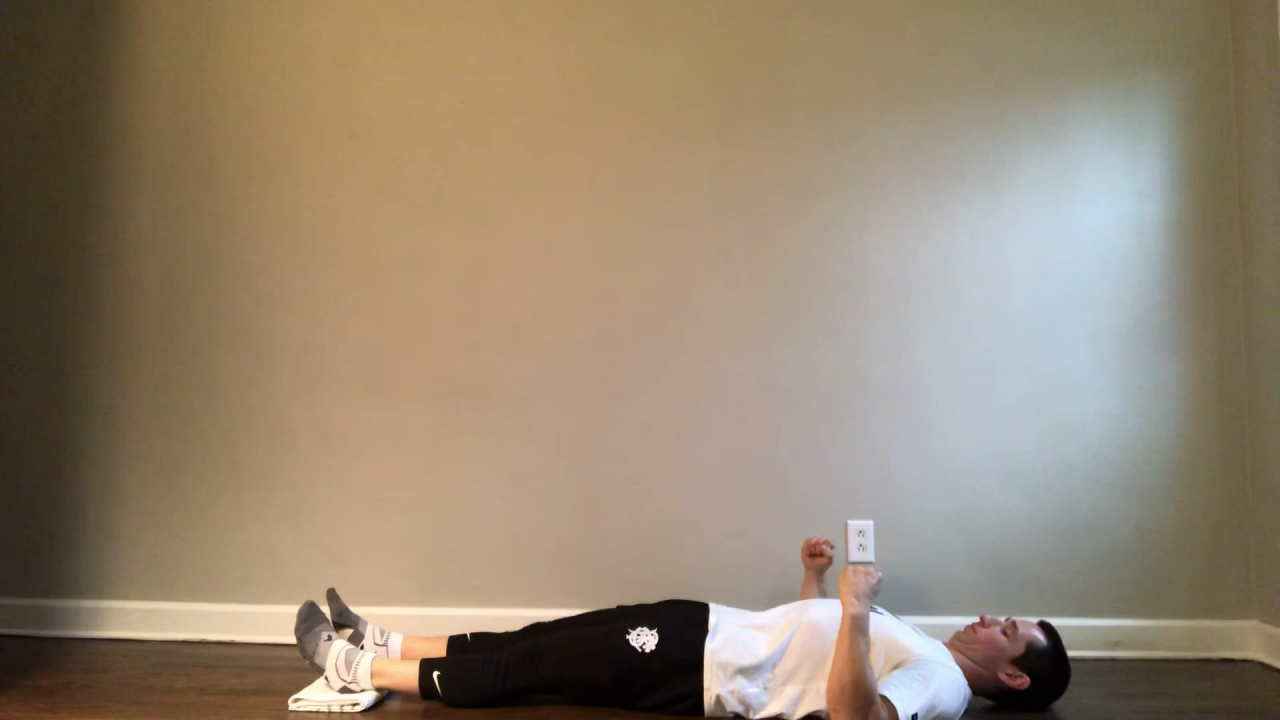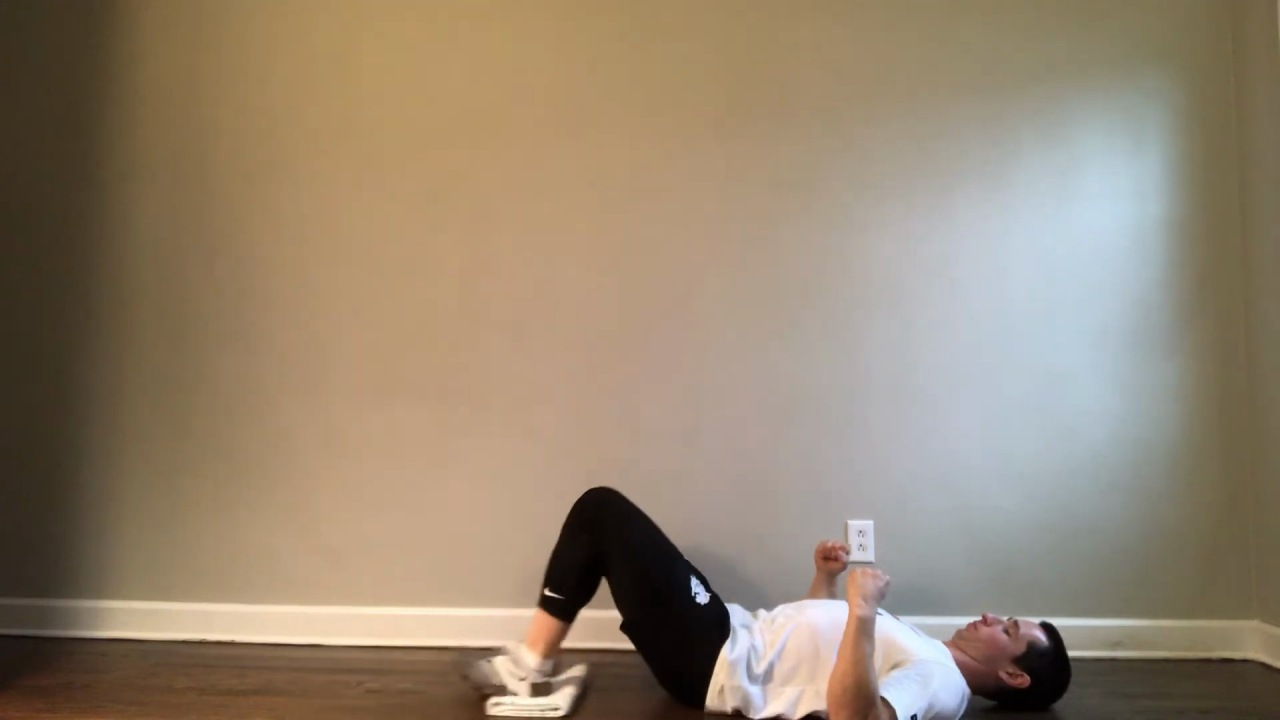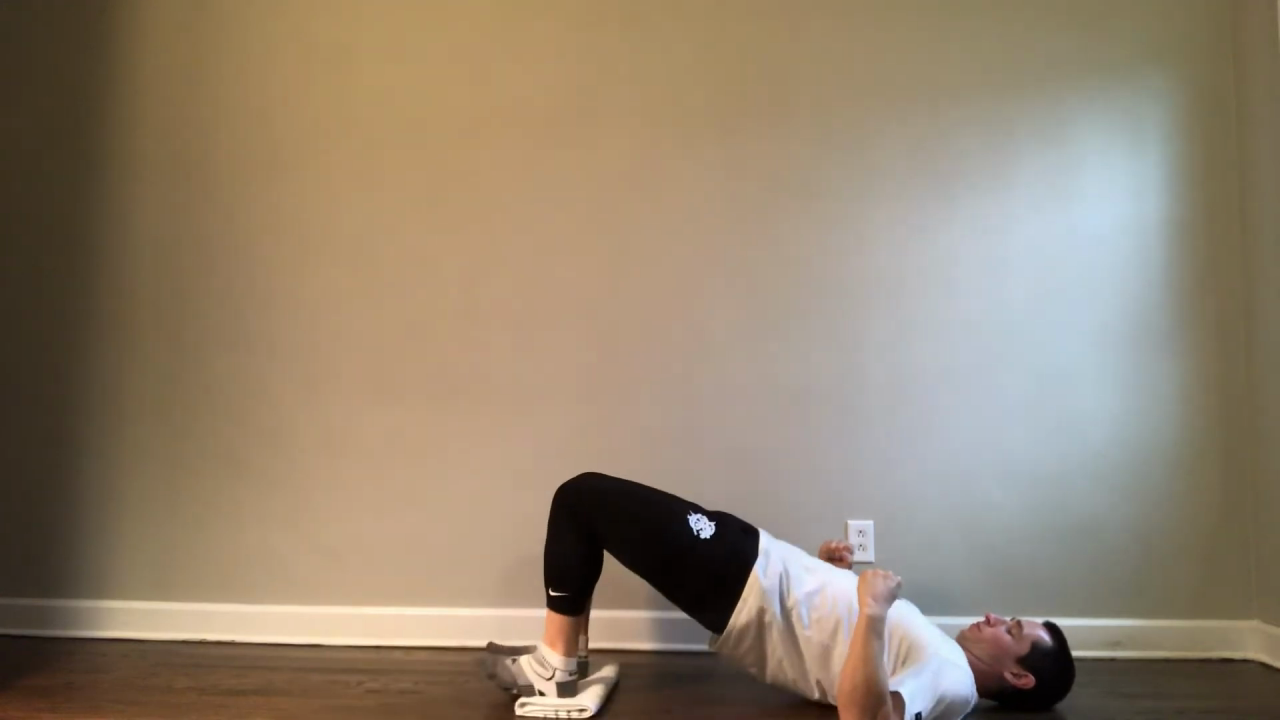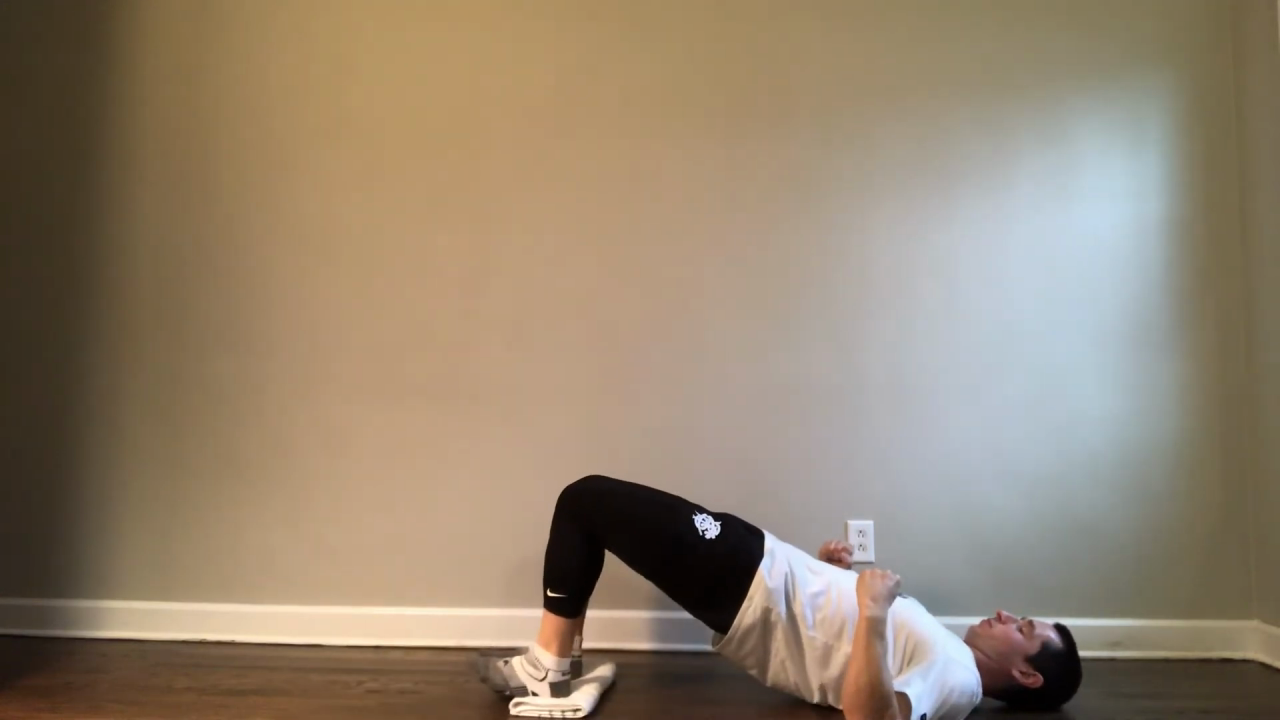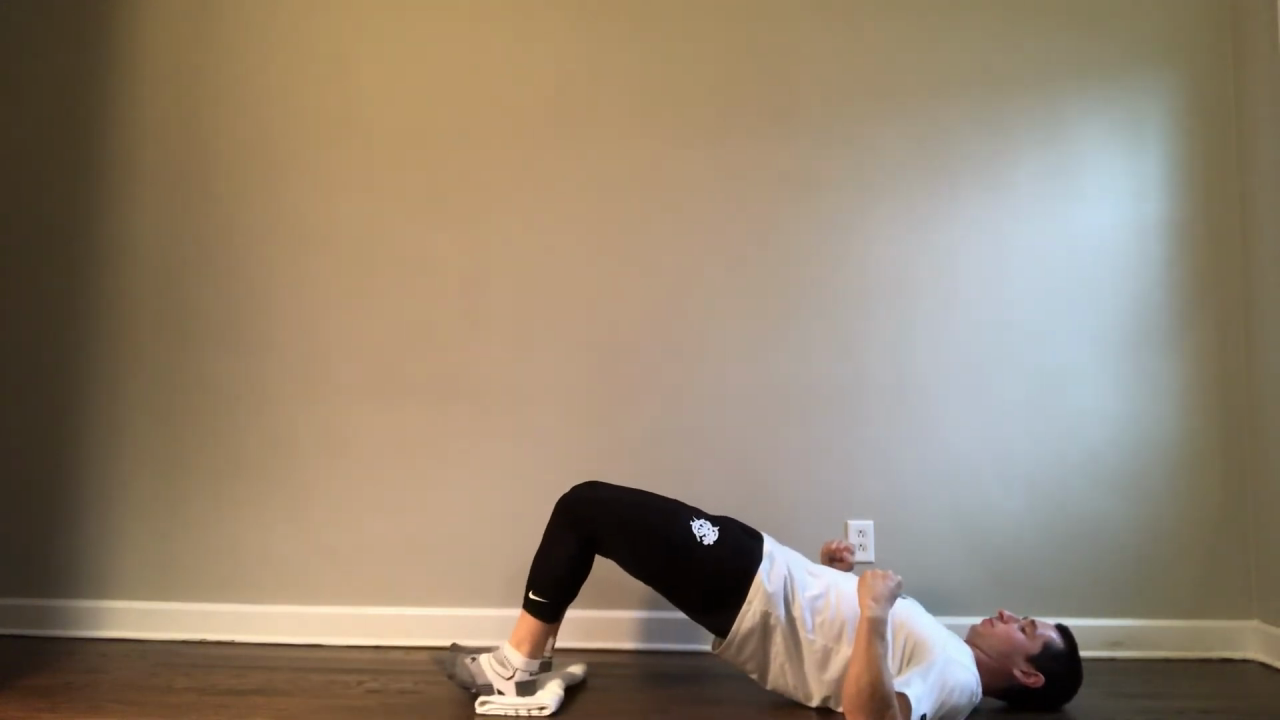
dt=1s
person 1, frame 1
right shoulder: (922, 651)
left wrist: (854, 609)
right wrist: (816, 578)
right hip: (714, 630)
right knee: (539, 640)
right ankle: (382, 645)
person 1, frame 2
right shoulder: (927, 655)
left wrist: (862, 612)
right wrist: (827, 580)
left hip: (715, 665)
right hip: (731, 636)
left knee: (601, 509)
right knee: (603, 513)
left ankle: (533, 664)
right ankle: (534, 662)
person 1, frame 3
right shoulder: (939, 658)
left wrist: (873, 611)
right wrist: (836, 577)
left hip: (745, 580)
right hip: (753, 572)
left knee: (581, 498)
right knee: (588, 498)
left ankle: (553, 668)
right ankle: (556, 663)
person 1, frame 4
right shoulder: (944, 655)
left wrist: (872, 611)
right wrist: (837, 576)
left hip: (752, 586)
right hip: (762, 573)
left knee: (585, 501)
right knee: (591, 499)
left ankle: (548, 667)
right ankle: (550, 665)
person 1, frame 5
right shoulder: (943, 652)
left wrist: (873, 613)
right wrist: (837, 576)
left hip: (749, 588)
right hip: (758, 573)
left knee: (583, 507)
right knee: (588, 506)
left ankle: (518, 665)
right ankle: (517, 663)
